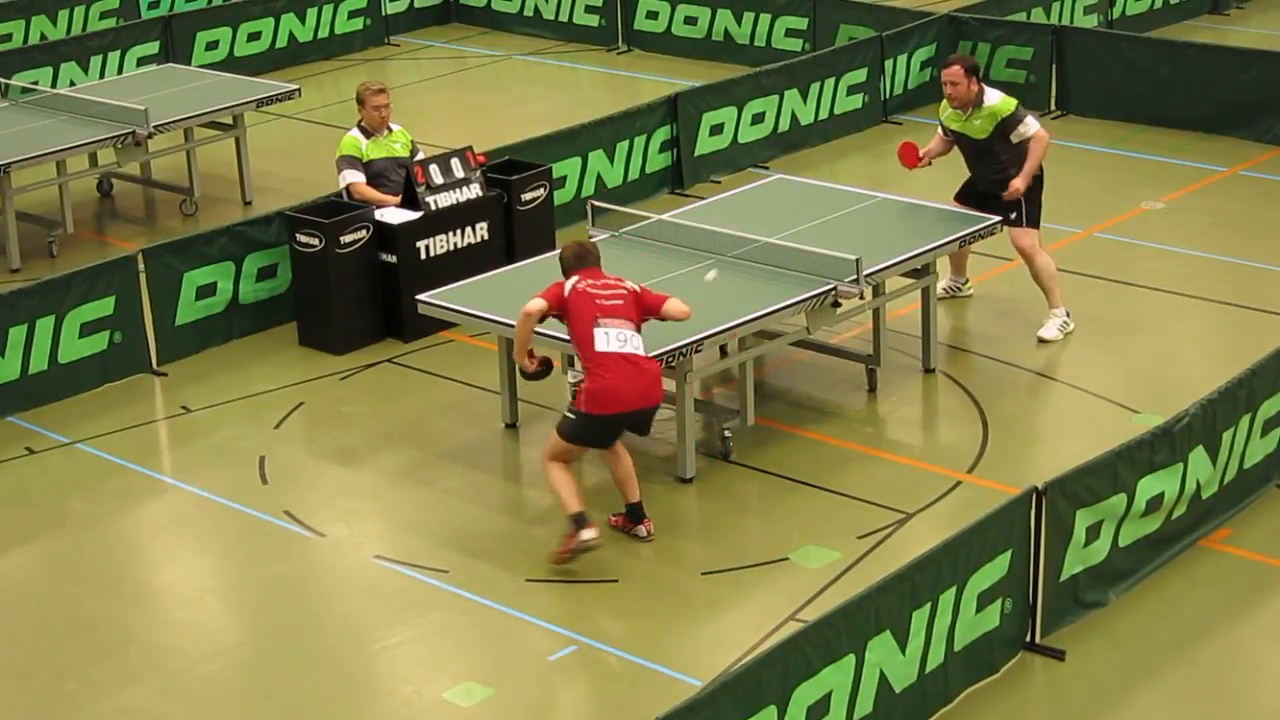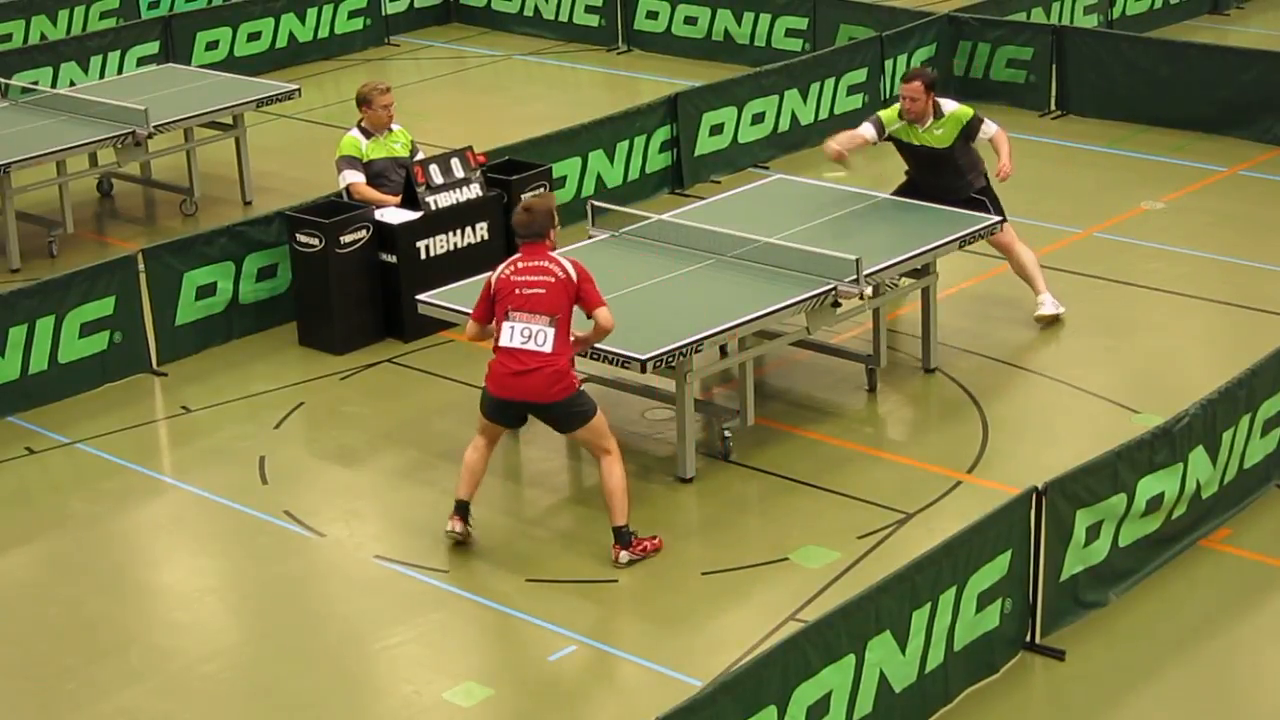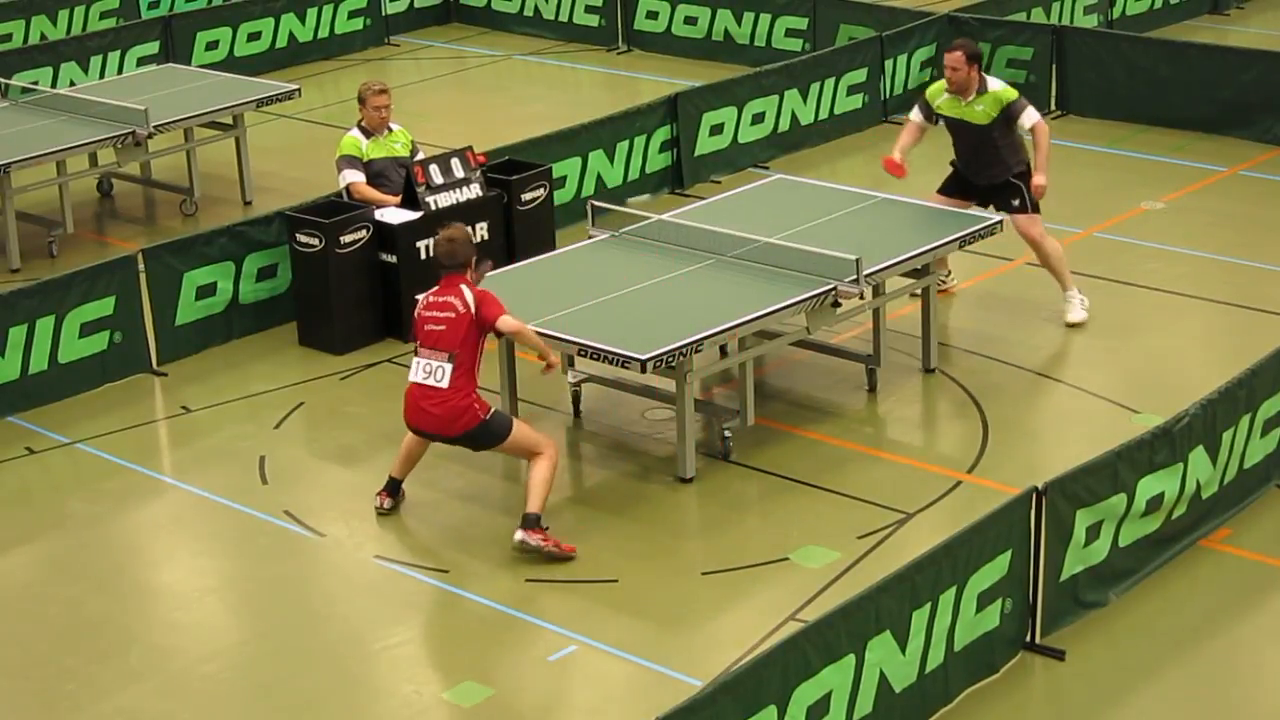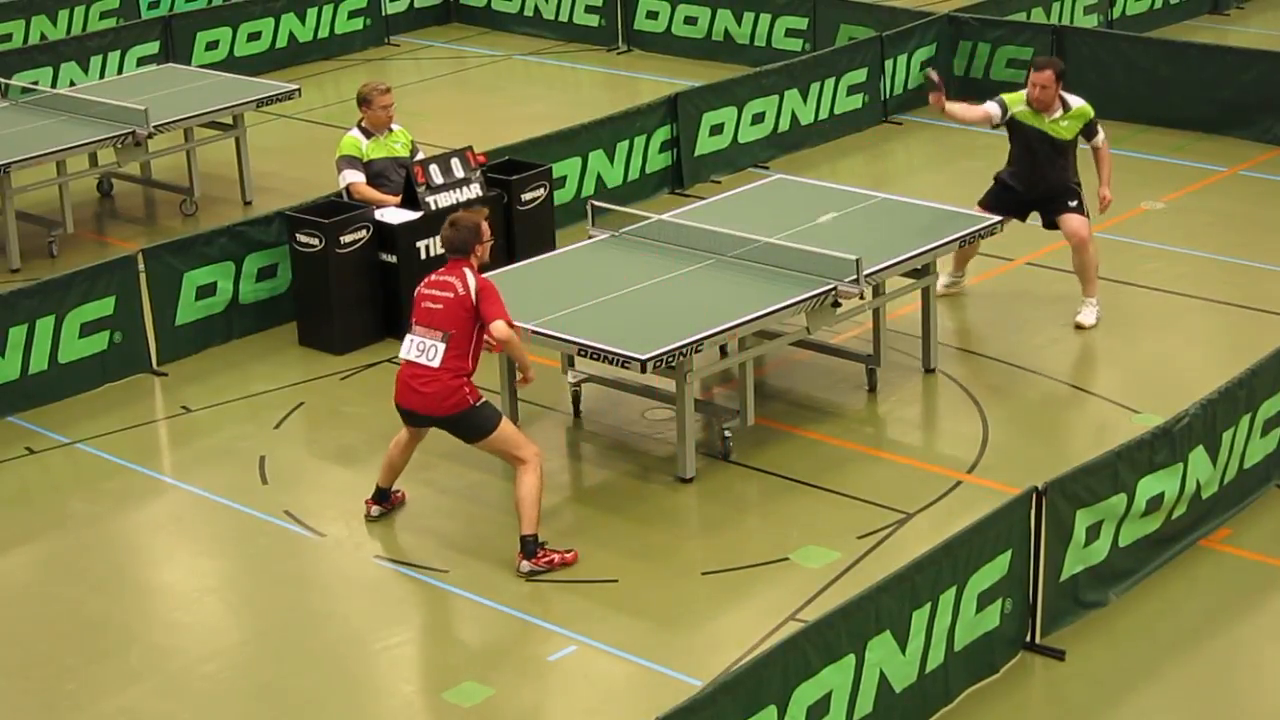
dt=0.5s
person 1, frame 1
left shoulder: (566, 289)
right shoulder: (631, 289)
left elbow: (531, 311)
right elbow: (681, 311)
left wrist: (521, 353)
right wrist: (646, 313)
left hip: (603, 395)
right hip: (648, 391)
left knee: (554, 460)
right knee: (609, 442)
left ankle: (581, 526)
right ankle: (636, 518)
person 1, frame 2
left shoulder: (500, 274)
right shoulder: (570, 269)
left elbow: (473, 332)
right elbow: (606, 322)
right wrist: (584, 342)
left hip: (503, 382)
right hip: (554, 385)
left knee: (483, 439)
right knee: (607, 451)
left ankle: (459, 517)
right ankle: (624, 542)
person 1, frame 3
left shoulder: (425, 303)
right shoulder: (477, 298)
right elbow: (509, 326)
right wrist: (546, 352)
left hip: (416, 409)
right hip: (461, 416)
right knee: (545, 451)
left ankle: (389, 492)
right ankle: (530, 528)
person 1, frame 4
left shoulder: (426, 283)
right shoulder: (478, 285)
right elbow: (502, 333)
right wrist: (526, 367)
left hip: (406, 390)
right hip: (450, 397)
left knee: (412, 433)
right knee: (528, 458)
left ankle: (380, 499)
right ankle: (531, 552)
person 2, frame 1
left shoulder: (999, 107)
right shoulder: (947, 109)
left elbow: (1041, 137)
right elbow: (944, 139)
left wrist: (1024, 177)
right wrist: (928, 153)
left hip: (1017, 183)
right hip: (985, 180)
left knee: (1027, 245)
left ankle: (1059, 314)
right ankle: (959, 282)
person 2, frame 2
left shoulder: (956, 114)
right shoulder: (890, 119)
left elbow: (996, 132)
right elbow: (857, 136)
left wrist: (1005, 159)
right wrist: (836, 145)
left hip: (969, 187)
right hip: (923, 186)
left knee: (1007, 241)
left ankle: (1045, 299)
person 2, frame 3
left shoulder: (1000, 95)
right shoulder: (937, 94)
left elbow: (1039, 127)
right elbow: (916, 122)
left wrist: (1040, 173)
right wrist: (898, 151)
left hip: (1009, 175)
right hip: (967, 173)
left knee: (1033, 234)
left ankle: (1074, 296)
right ankle: (943, 276)
person 2, frame 4
left shoulder: (1080, 110)
right shoulder: (1013, 104)
left elbow: (1100, 144)
right elbow: (977, 113)
left wrist: (1104, 185)
right wrist: (945, 106)
left hip: (1060, 188)
right hip: (1014, 183)
left knee: (1080, 235)
left ankle: (1089, 301)
right ankle: (956, 277)
